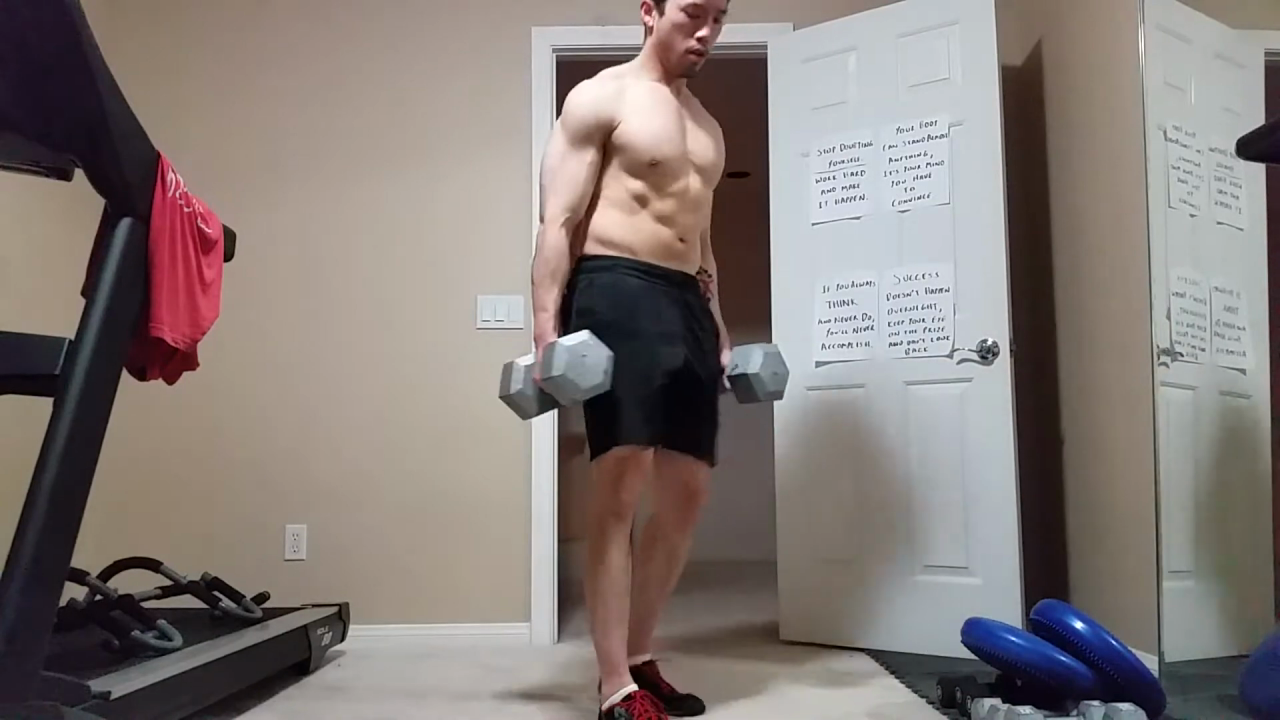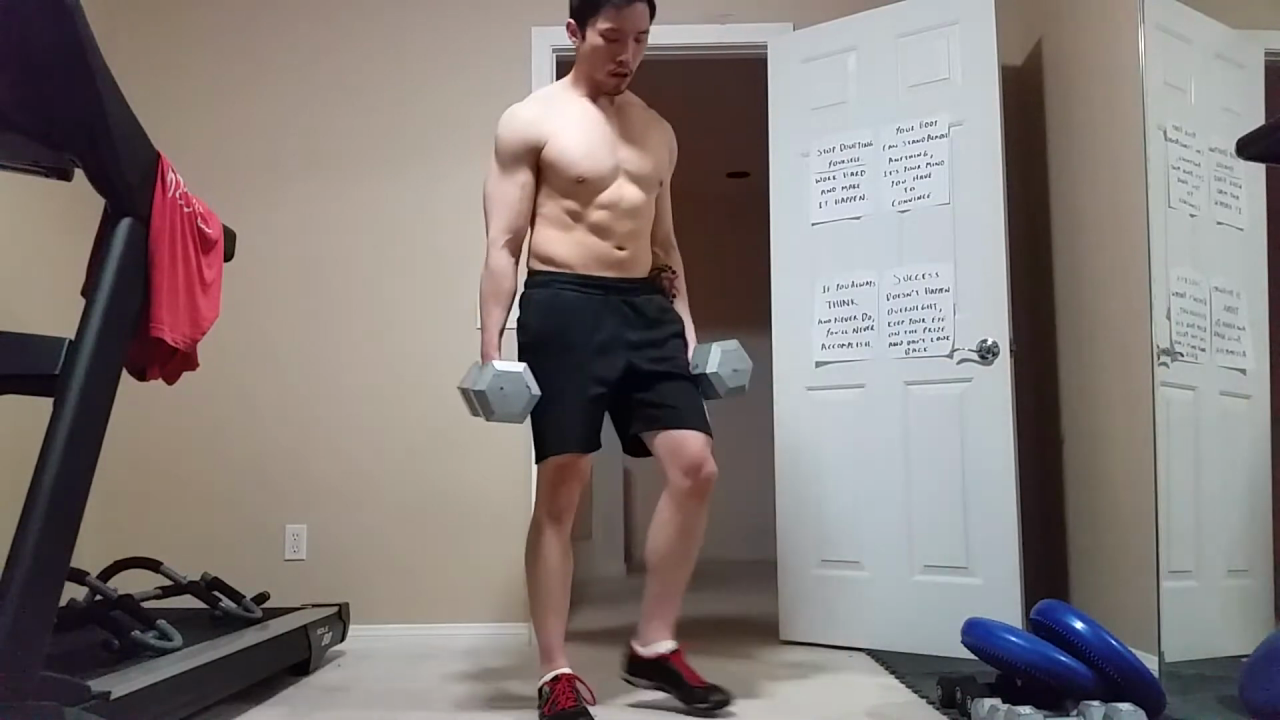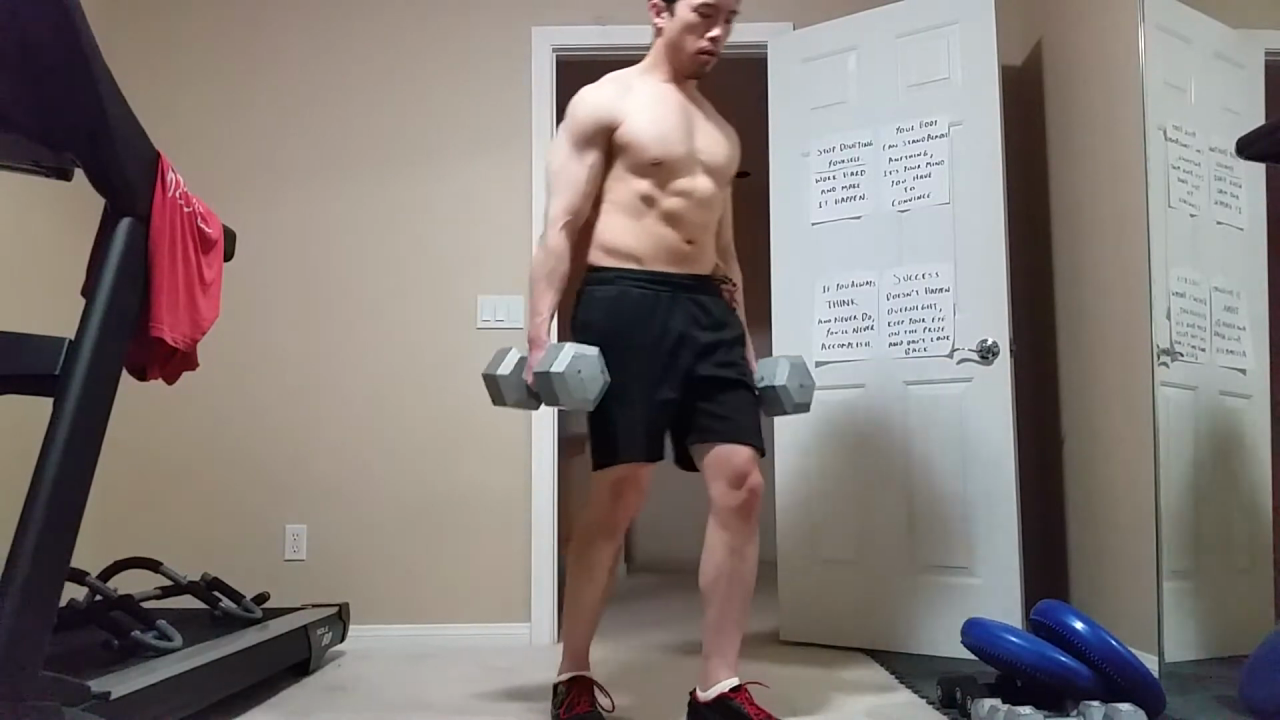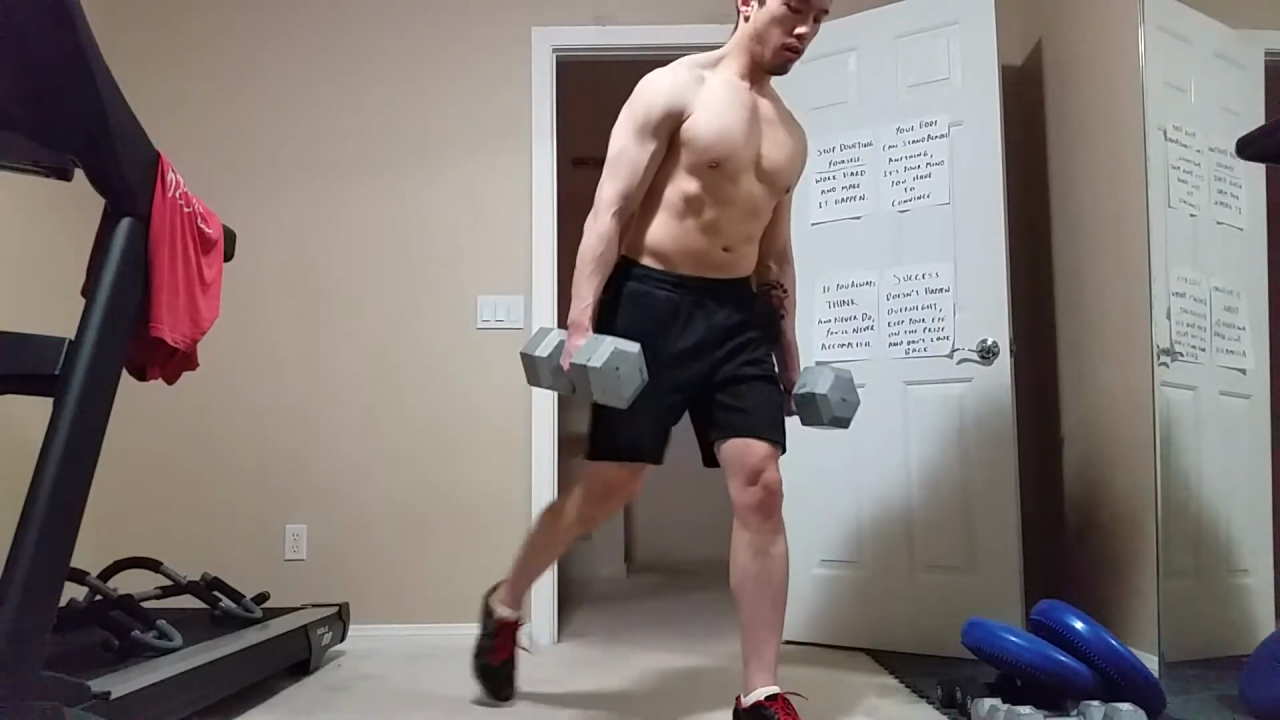
dt=1s
person 1, frame 1
left shoulder: (707, 127)
right shoulder: (600, 100)
right elbow: (557, 225)
left wrist: (720, 329)
right wrist: (547, 332)
left hip: (687, 304)
right hip: (618, 293)
left knee: (685, 493)
right knee: (620, 489)
left ankle: (637, 659)
person 1, frame 2
left shoulder: (658, 134)
right shoulder: (532, 121)
right elbow: (503, 245)
left wrist: (688, 326)
right wrist: (490, 346)
left hip: (643, 310)
right hip: (564, 307)
left knee: (693, 468)
right knee: (559, 495)
left ankle: (655, 645)
person 1, frame 3
left shoulder: (722, 129)
right shoulder: (603, 103)
right elbow: (561, 227)
left wrist: (745, 340)
right wrist: (539, 331)
left hip: (708, 311)
right hip: (625, 303)
left knee: (741, 488)
right knee: (618, 497)
person 1, frame 4
left shoulder: (789, 132)
right shoulder: (672, 89)
right elbow: (610, 211)
left wrist: (789, 353)
right wrist: (579, 320)
left hip: (739, 314)
right hip: (653, 301)
left knee: (761, 487)
right knee: (608, 486)
right ankle: (506, 605)
